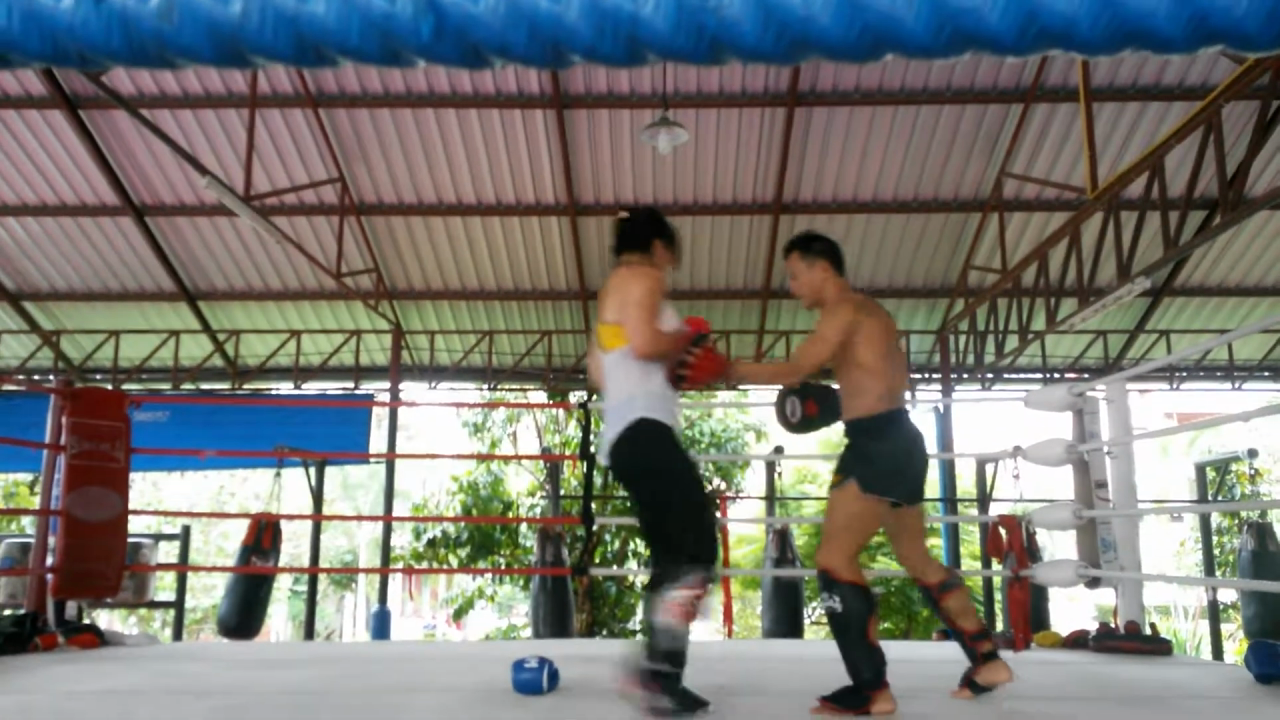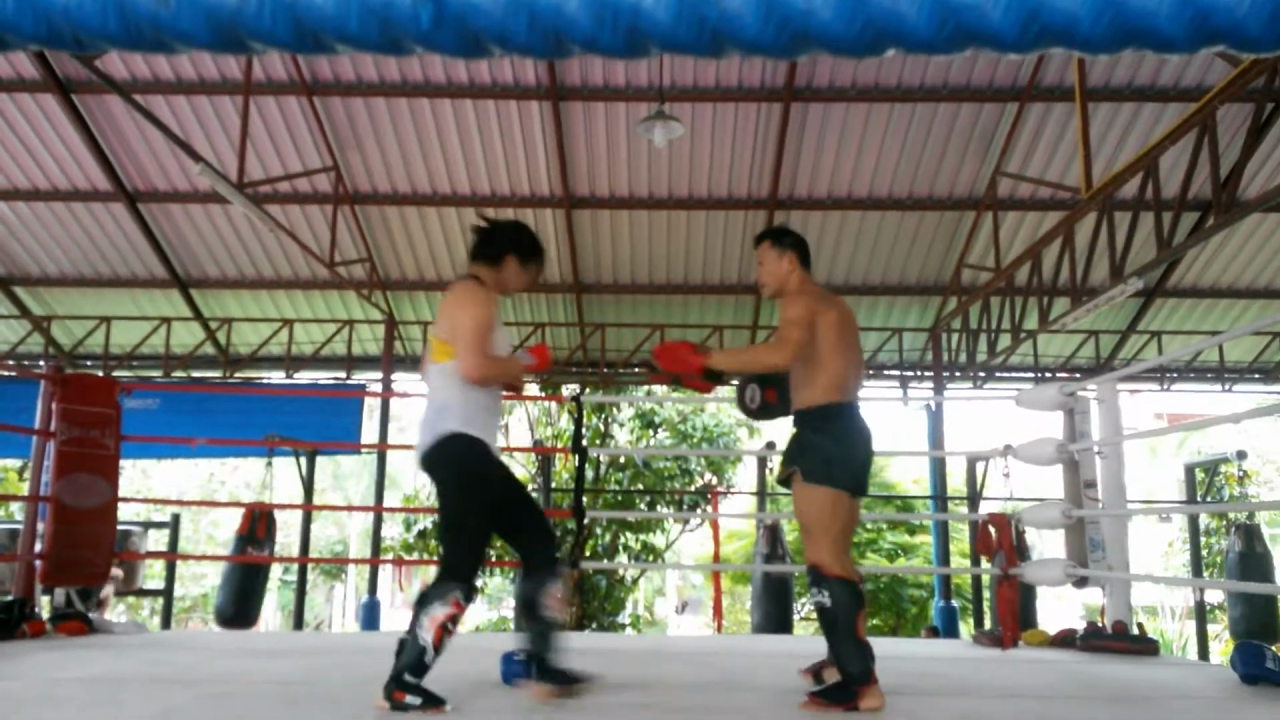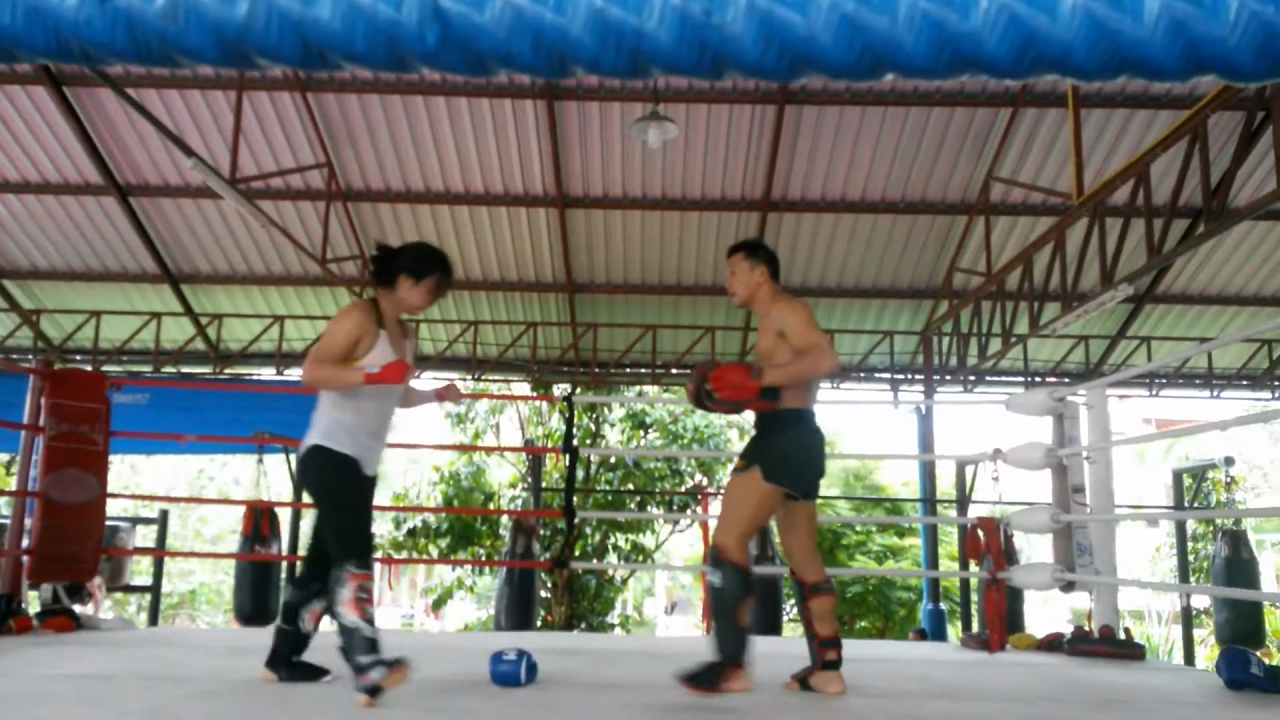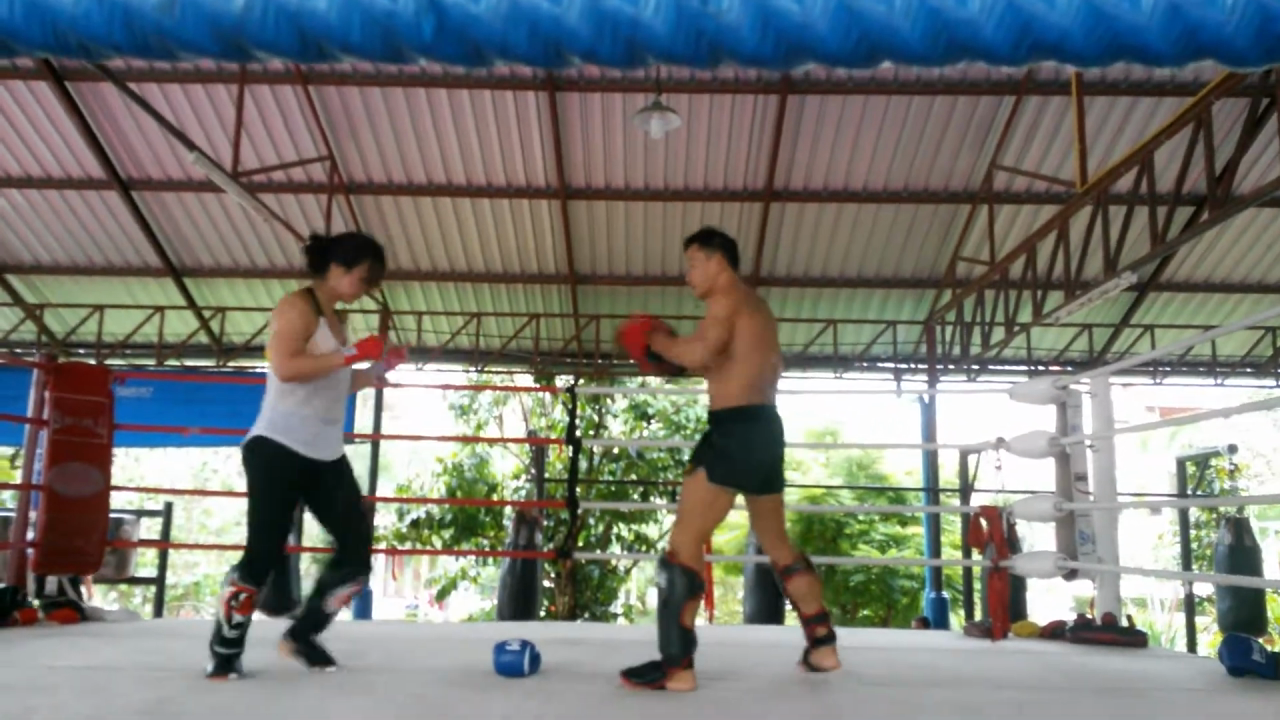
dt=0.4s
person 1, frame 1
left shoulder: (612, 293)
right shoulder: (641, 276)
right elbow: (644, 343)
left wrist: (672, 362)
right wrist: (686, 336)
left hip: (629, 437)
right hip: (645, 433)
left knee: (678, 557)
right knee: (696, 553)
right ankle: (656, 669)
person 1, frame 2
left shoulder: (463, 301)
right shoulder: (476, 296)
left elbow: (439, 372)
right elbow: (473, 369)
left wrist: (509, 374)
right wrist: (527, 364)
left hip: (469, 449)
right hip: (458, 446)
left knee: (541, 547)
right knee: (459, 571)
left ankle: (546, 668)
right ankle: (403, 684)
person 1, frame 3
left shoulder: (403, 334)
right shoulder: (358, 318)
right elbow: (312, 369)
left wrist: (432, 395)
right wrist: (374, 374)
left hip: (361, 466)
right hip: (329, 456)
left knee: (324, 564)
right knee: (354, 556)
left ankle: (282, 656)
right ankle: (368, 668)
person 1, frame 4
left shoulder: (337, 321)
right shoulder: (297, 307)
right elbow: (286, 367)
left wrist: (379, 367)
right wrist: (349, 354)
left hip: (327, 456)
right hip: (278, 449)
left knee: (356, 551)
right knee: (263, 554)
left ankle: (302, 634)
right ankle: (224, 653)
person 2, frame 1
left shoulder: (844, 314)
right shoulder: (868, 312)
left elbow: (795, 369)
left wrist: (725, 369)
right wrist: (838, 401)
left hip: (879, 445)
right hip: (899, 441)
left knee: (833, 562)
right knee: (917, 559)
right ankle: (986, 660)
person 2, frame 2
left shoulder: (802, 303)
right shoulder: (838, 309)
left elbow: (780, 354)
left wrist: (703, 360)
right wrist: (789, 393)
left hip: (827, 434)
right hip: (845, 431)
left knee: (821, 560)
right knee: (835, 556)
left ankle: (860, 683)
right ankle: (844, 664)
person 2, frame 3
left shoulder: (786, 309)
right shoulder: (776, 321)
left elbow: (827, 359)
left wrist: (761, 378)
right wrist: (744, 391)
left hip: (784, 436)
right hip: (797, 438)
left knee: (727, 541)
right knee: (800, 559)
left ankle: (730, 664)
right ankle: (827, 667)
person 2, frame 4
left shoulder: (726, 300)
right shoulder: (757, 309)
left elbow: (700, 358)
left wrist: (655, 341)
right wrist: (675, 350)
left hip: (735, 432)
right hip: (764, 430)
left knee: (684, 543)
right knee: (776, 543)
left ankle: (677, 665)
right ankle: (823, 644)
